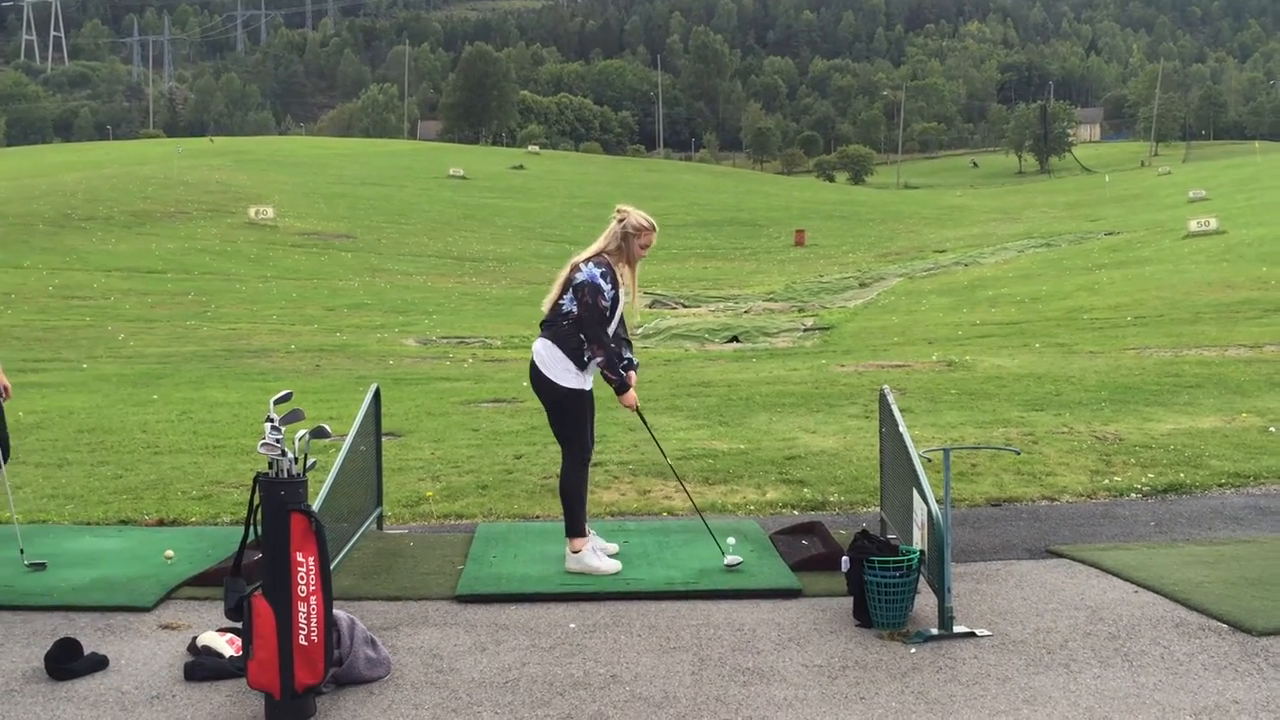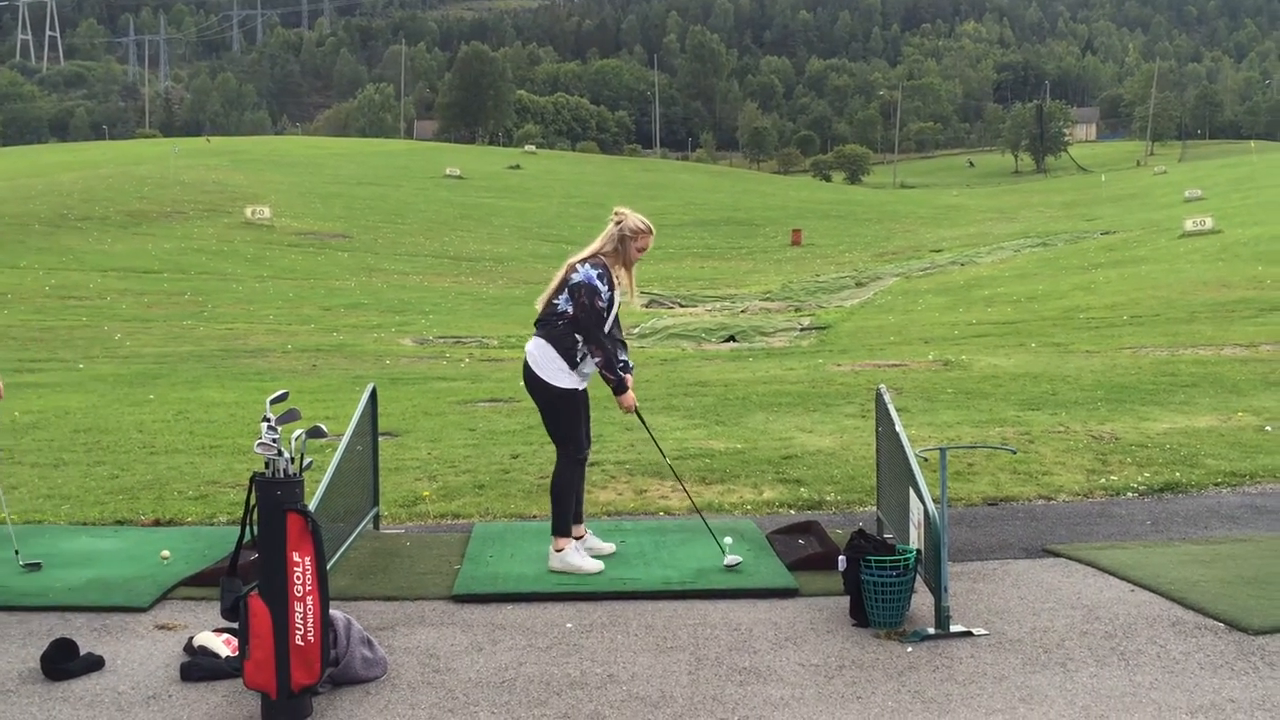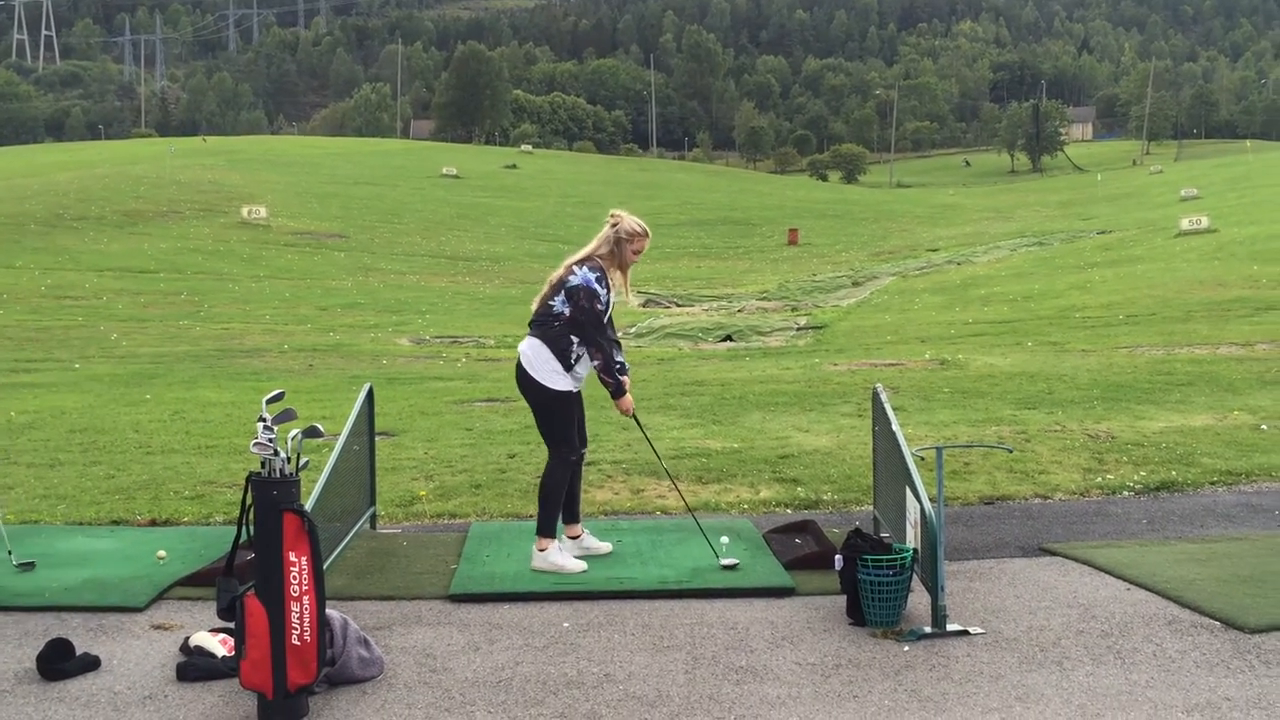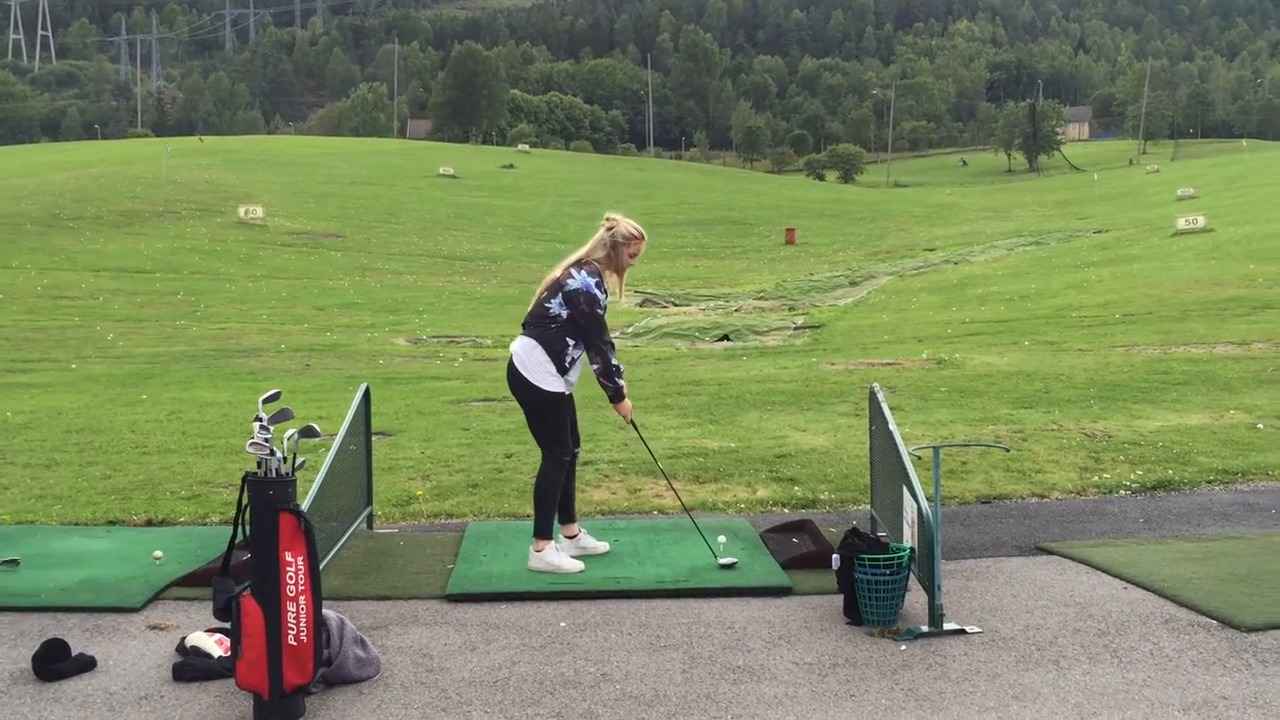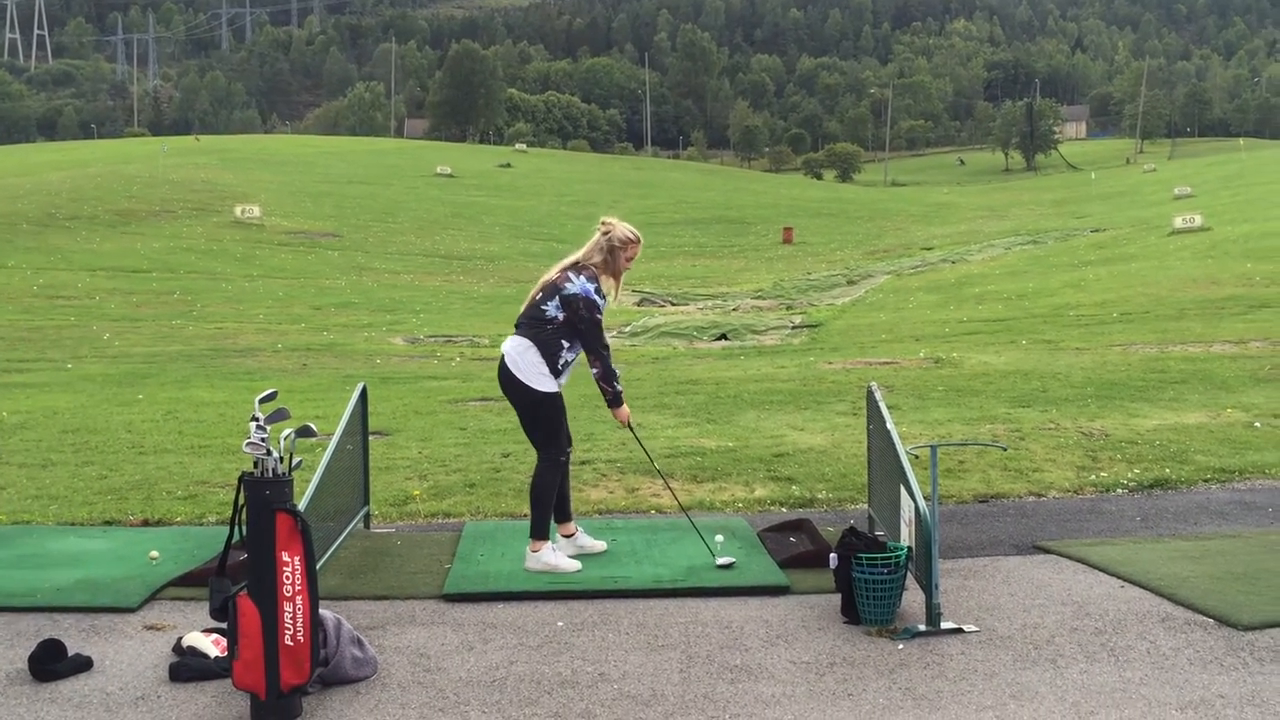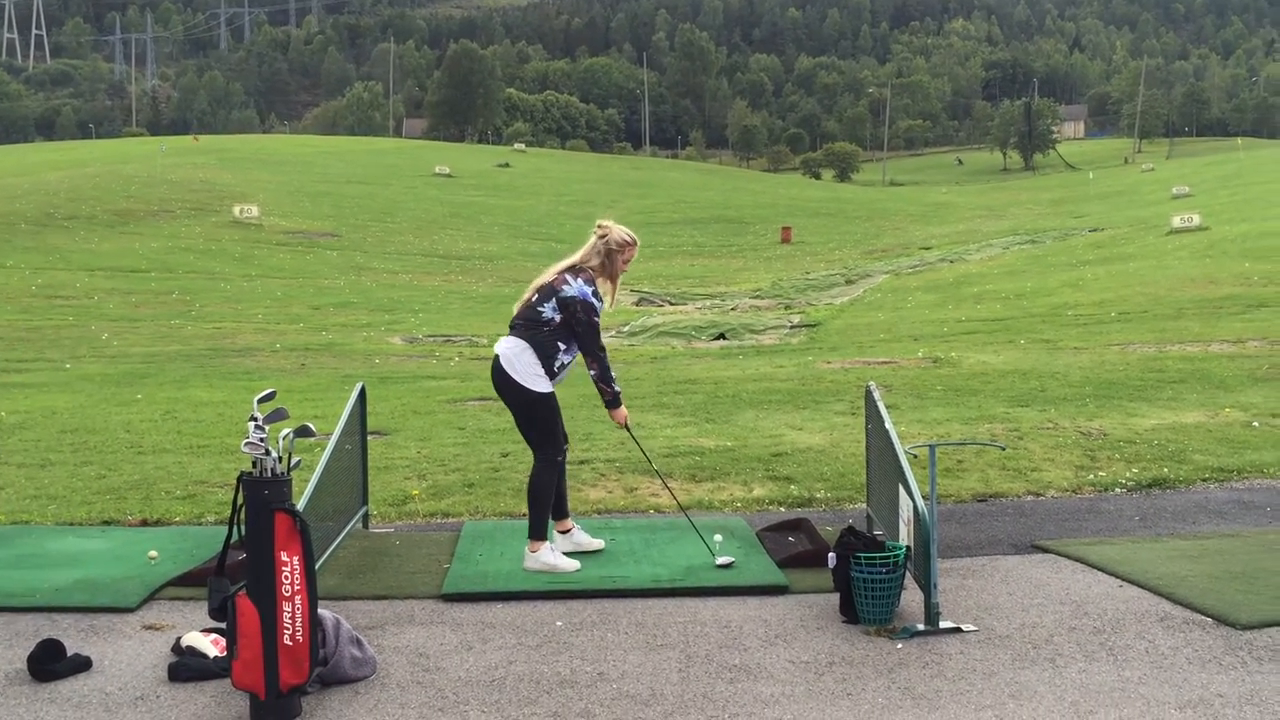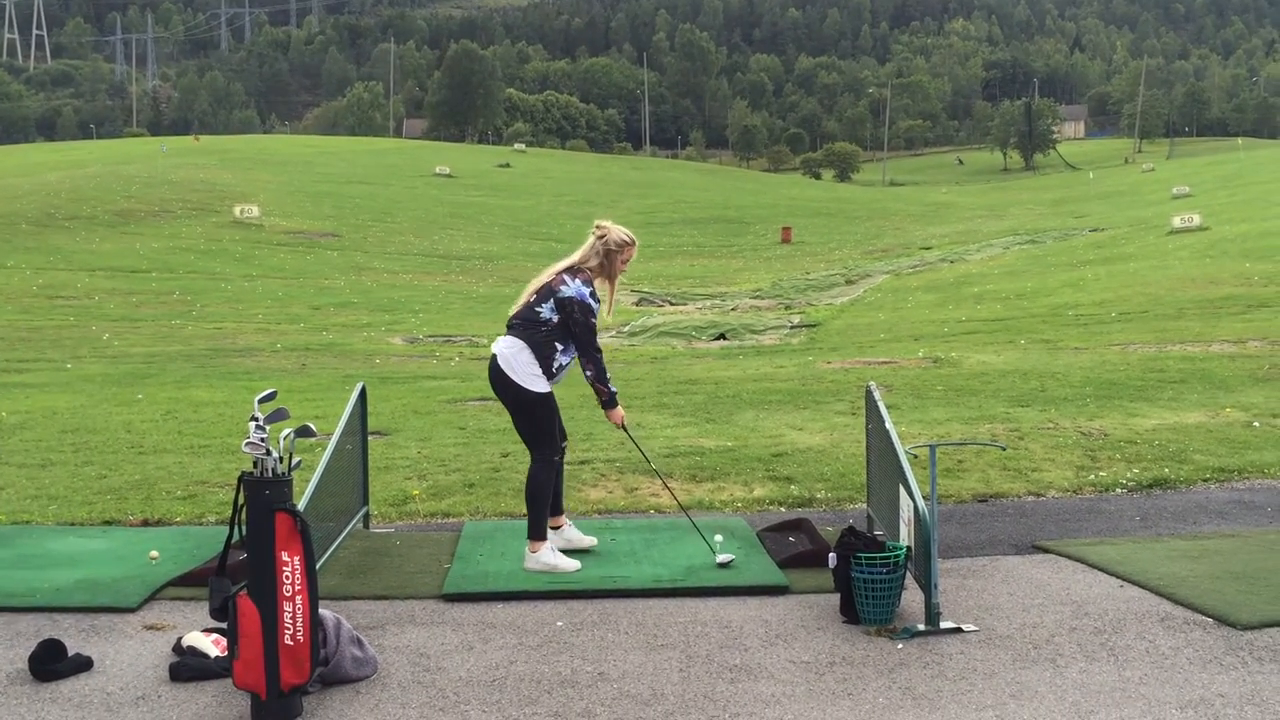
dt=0.1s
person 1, frame 1
left shoulder: (607, 271)
right shoulder: (596, 273)
left elbow: (614, 329)
right elbow: (597, 336)
left wrist: (628, 368)
right wrist: (621, 386)
left hip: (571, 370)
right hip: (557, 371)
left knee: (582, 452)
right knee: (576, 454)
left ankle: (581, 534)
right ankle: (577, 549)
person 1, frame 2
left shoulder: (603, 273)
right shoulder: (593, 275)
left elbow: (610, 329)
right elbow: (595, 337)
left wrist: (625, 371)
right wrist: (619, 387)
left hip: (565, 371)
right hip: (550, 370)
left knee: (580, 450)
right knee: (570, 452)
left ankle: (577, 534)
right ankle: (561, 547)
person 1, frame 3
left shoulder: (597, 275)
right shoulder: (590, 278)
left elbow: (605, 332)
right elbow: (594, 340)
left wrist: (621, 373)
right wrist: (617, 391)
left hip: (560, 372)
right hip: (544, 371)
left knee: (575, 450)
right knee: (563, 453)
left ankle: (574, 534)
right ankle: (545, 547)
person 1, frame 4
left shoulder: (584, 274)
right shoulder: (587, 282)
left elbow: (598, 338)
right elbow: (595, 344)
left wrist: (617, 378)
right wrist: (617, 395)
left hip: (540, 370)
right hip: (537, 372)
left knee: (568, 450)
right knee: (557, 454)
left ankle: (571, 535)
right ankle: (541, 549)
person 1, frame 5
left shoulder: (580, 276)
right shoulder: (585, 287)
left elbow: (593, 342)
right elbow: (594, 348)
left wrist: (613, 384)
right wrist: (615, 400)
left hip: (531, 370)
right hip: (530, 372)
left knee: (561, 449)
right knee: (552, 454)
left ankle: (568, 534)
right ankle: (538, 549)
person 1, frame 6
left shoulder: (574, 278)
right shoulder: (583, 290)
left elbow: (586, 346)
right elbow: (592, 351)
left wrist: (610, 391)
right wrist: (613, 402)
left hip: (516, 367)
right hip: (523, 372)
left knee: (557, 446)
right knee: (548, 453)
left ankle: (565, 531)
right ankle: (537, 548)
person 1, frame 7
left shoulder: (572, 278)
right shoulder: (580, 291)
left elbow: (582, 347)
right elbow: (589, 352)
left wrist: (606, 393)
right wrist: (610, 402)
left hip: (514, 367)
right hip: (520, 372)
left knee: (555, 444)
right knee: (546, 453)
left ankle: (558, 527)
right ankle: (537, 549)
